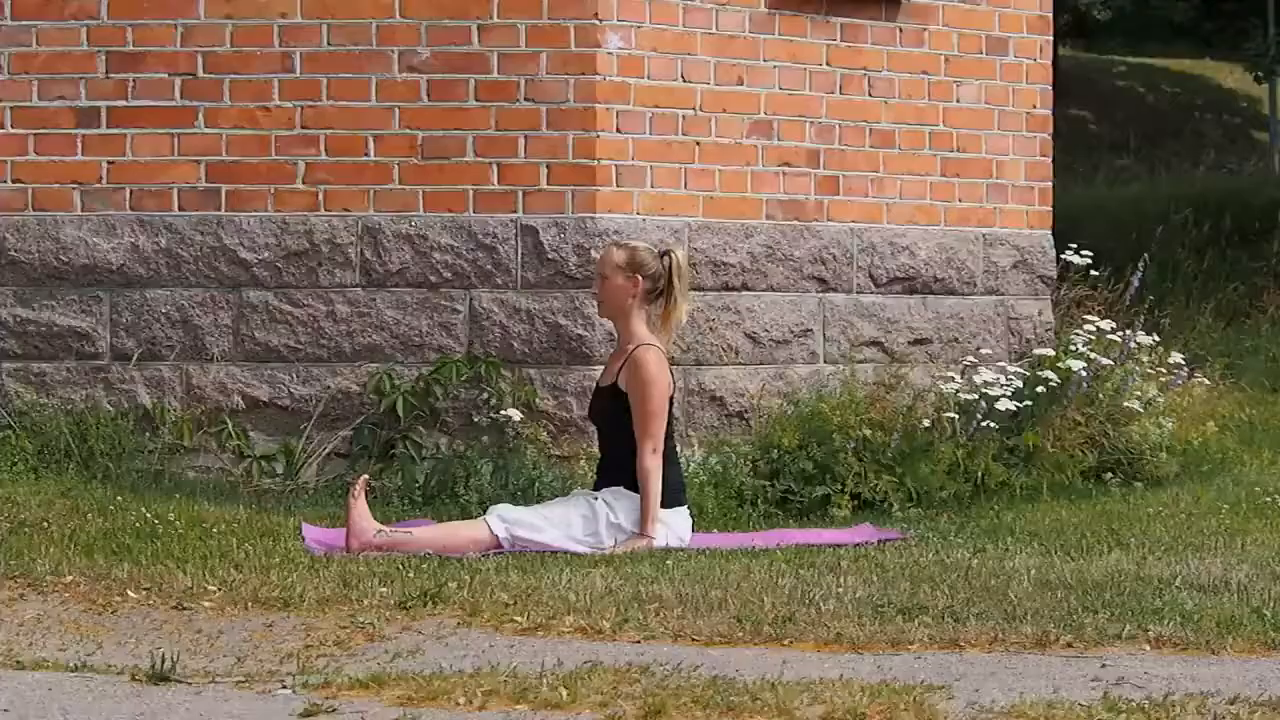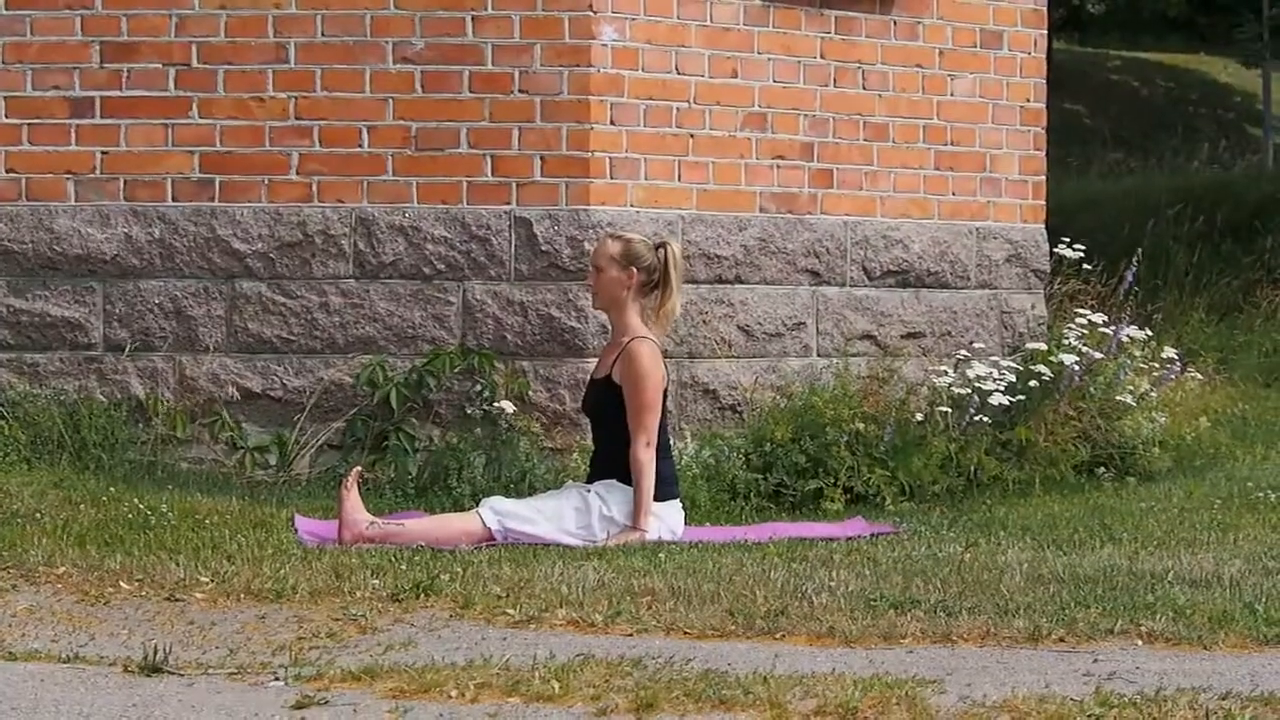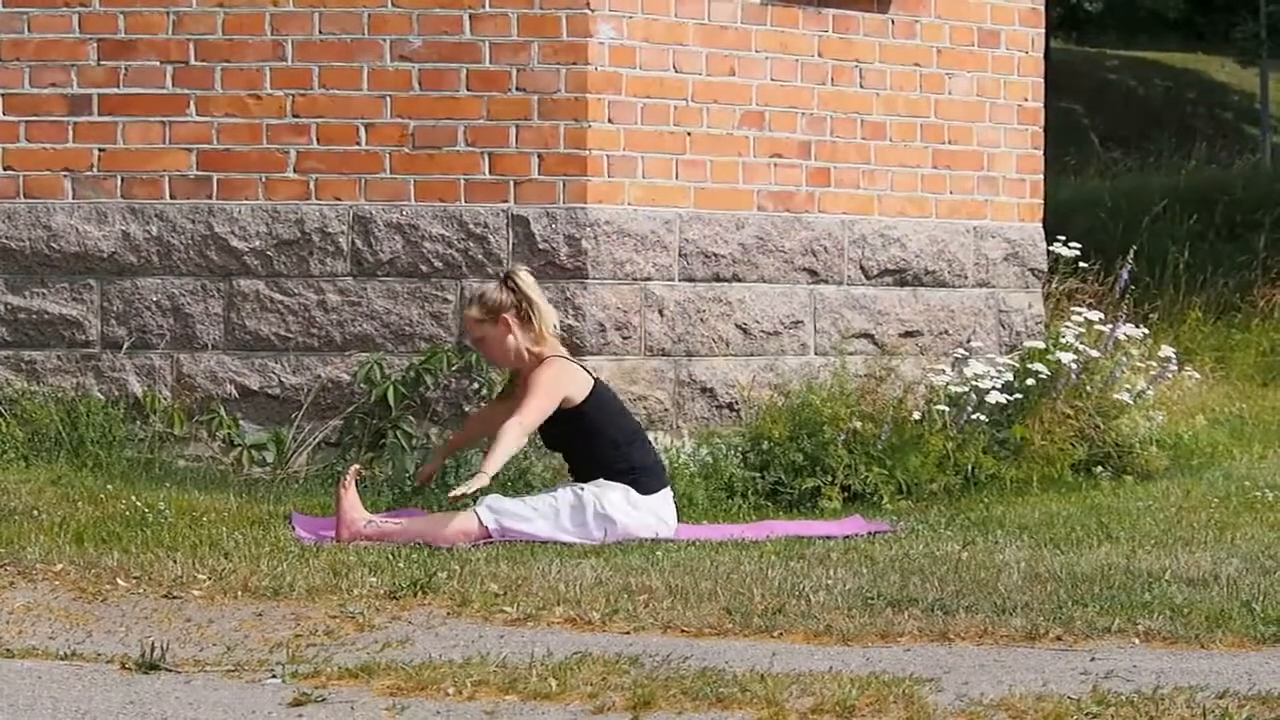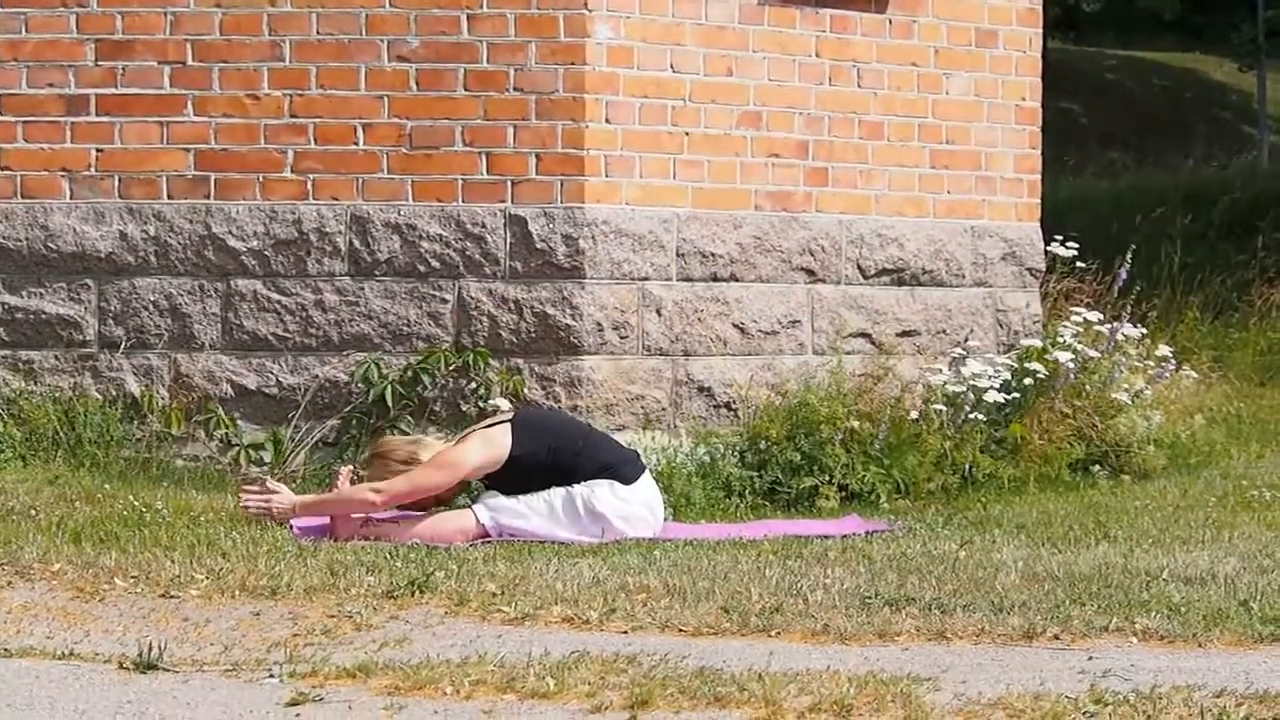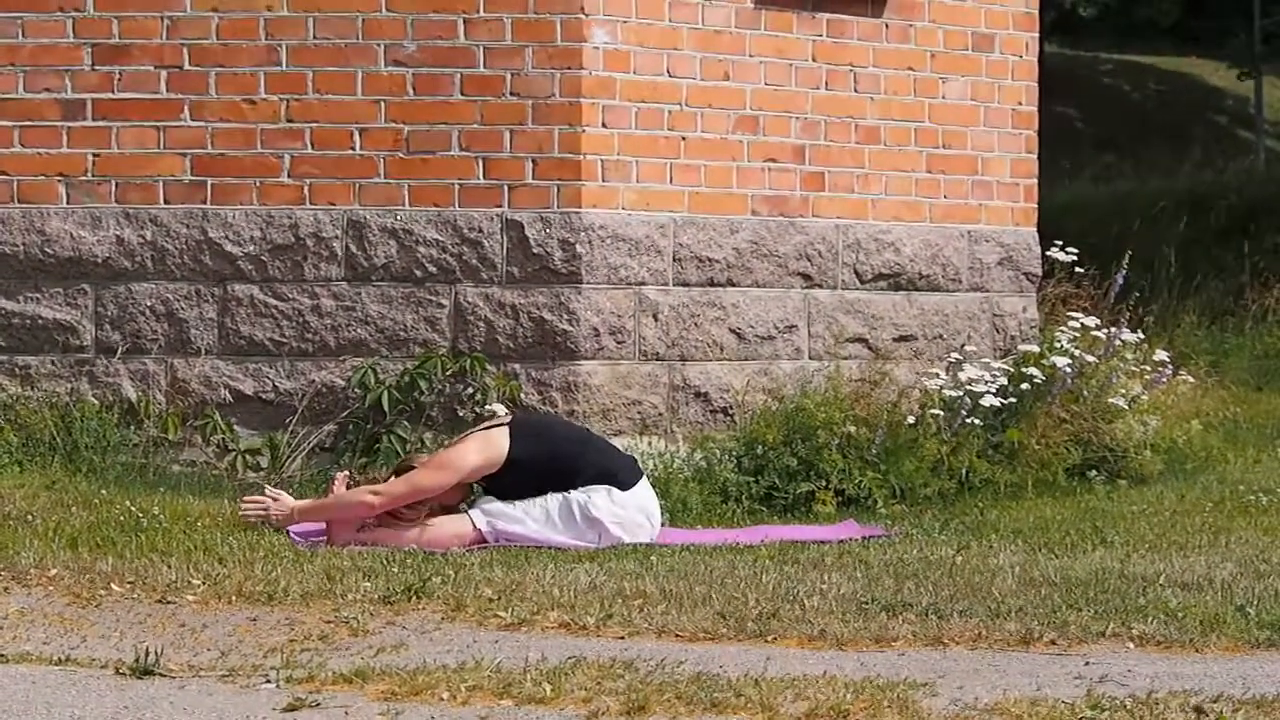
dt=1s
person 1, frame 1
left shoulder: (645, 359)
right shoulder: (623, 355)
left elbow: (651, 451)
left wrist: (648, 532)
left hip: (642, 512)
right hip: (618, 503)
left knee: (507, 526)
right knee: (510, 519)
left ankle: (377, 540)
right ankle: (383, 536)
person 1, frame 2
left shoulder: (639, 352)
right shoulder: (617, 348)
left elbow: (645, 444)
left wrist: (640, 525)
left hip: (635, 505)
right hip: (610, 496)
left knee: (499, 518)
right knee: (502, 512)
left ankle: (370, 532)
right ankle: (375, 529)
person 1, frame 3
left shoulder: (553, 372)
right shoulder: (530, 370)
left elbow: (519, 428)
right elbow: (488, 416)
left wrist: (486, 473)
right wrist: (441, 453)
left hip: (635, 505)
right hip: (616, 498)
left knee: (492, 518)
right knee: (495, 515)
left ankle: (365, 530)
person 1, frame 4
left shoulder: (472, 454)
right shoulder: (478, 441)
left elbow: (378, 496)
right elbow: (382, 490)
left wrist: (296, 506)
right wrist: (298, 500)
left hip: (618, 503)
right hip: (622, 496)
left knee: (475, 524)
person 1, frame 5
left shoulder: (466, 458)
right shoulder: (474, 447)
left elbow: (377, 499)
right elbow: (382, 495)
left wrist: (296, 511)
left hip: (616, 508)
right hip: (615, 502)
left knee: (477, 527)
